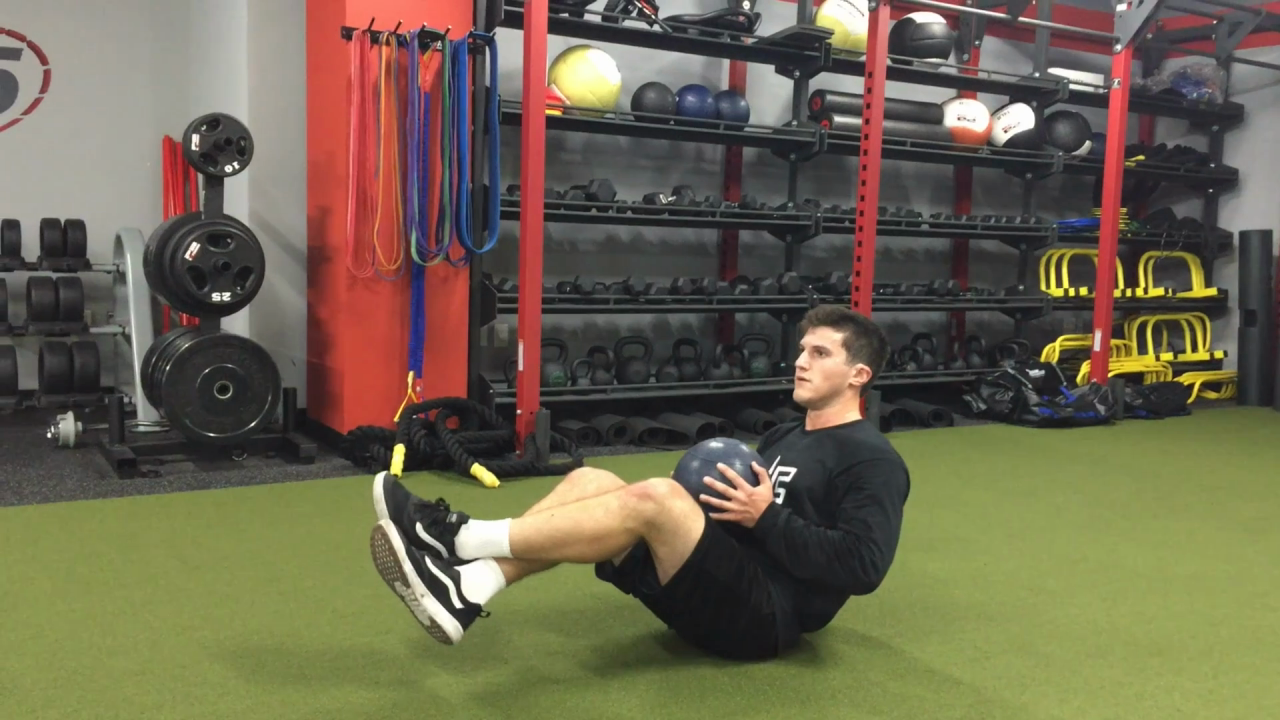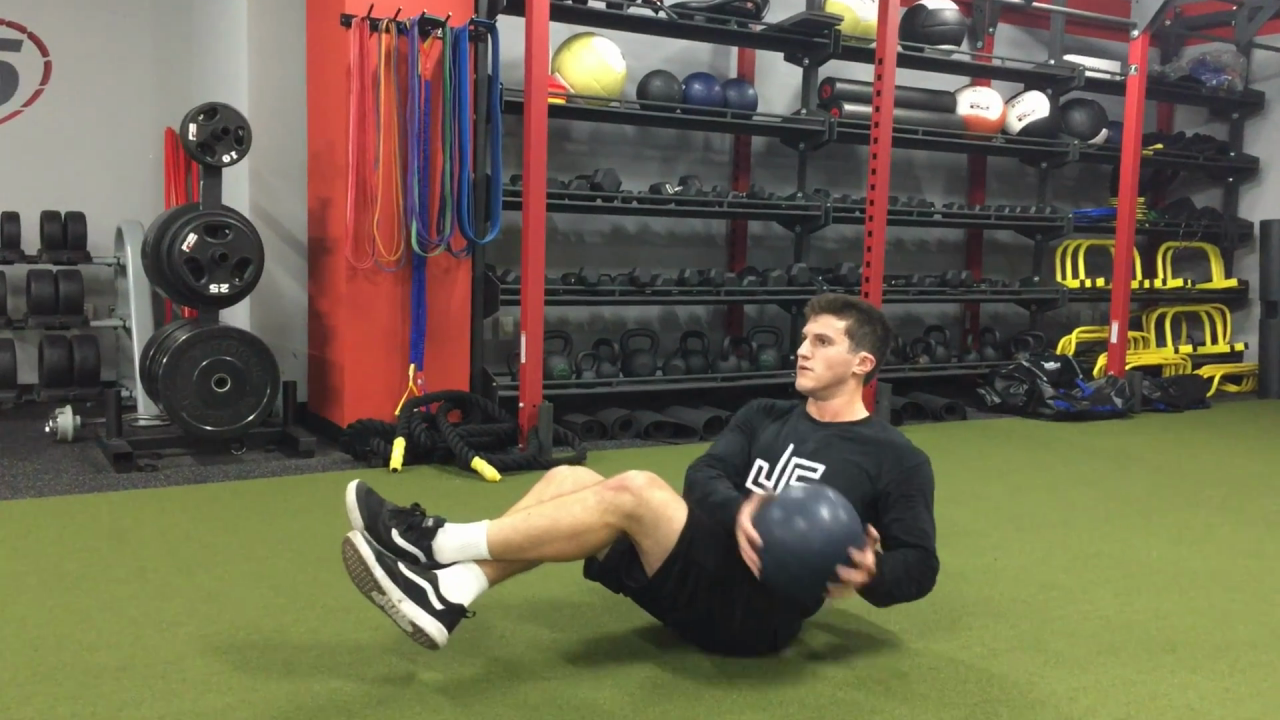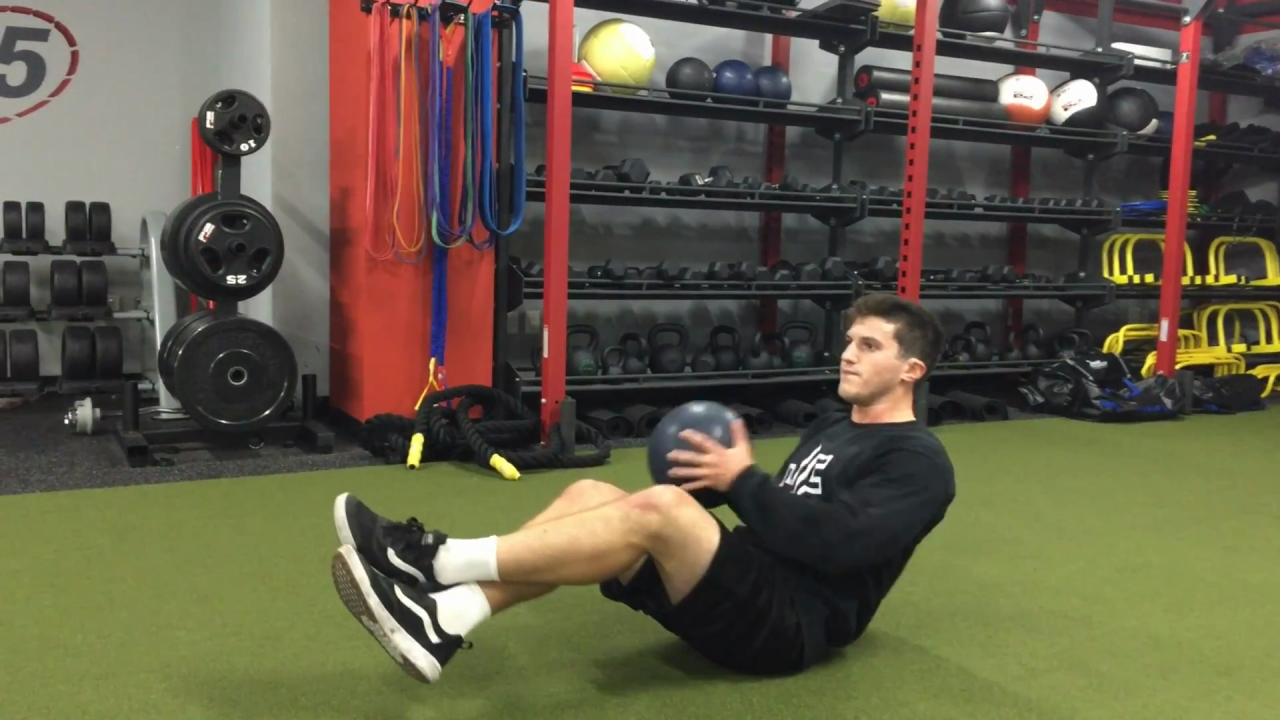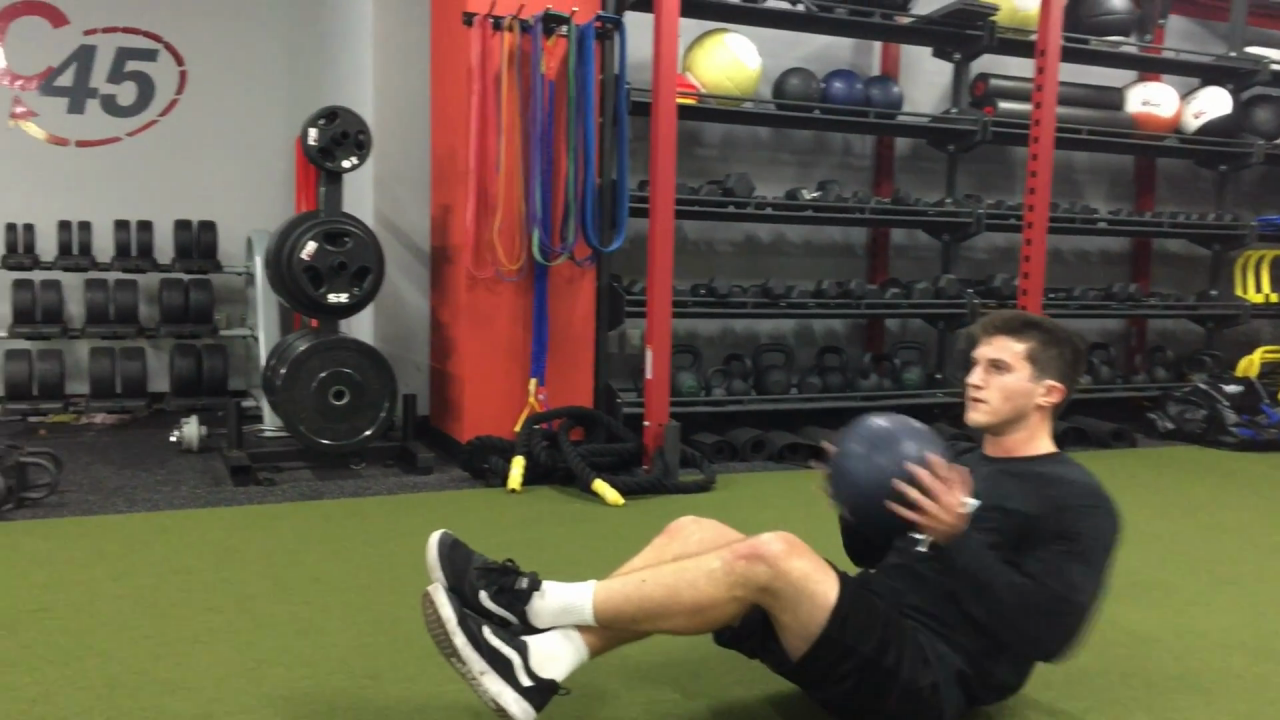
dt=1s
person 1, frame 1
left shoulder: (872, 461)
right shoulder: (784, 437)
left elbow: (862, 566)
left wrist: (767, 518)
right wrist: (711, 503)
left hip: (762, 614)
right hip: (714, 586)
left knee: (656, 496)
right knee: (590, 481)
left ankle: (465, 538)
right ankle: (465, 590)
person 1, frame 2
left shoulder: (895, 461)
right shoulder: (767, 417)
left elbow: (919, 567)
right elbow: (704, 474)
left wrist: (871, 574)
right wrist: (738, 510)
left hip: (758, 607)
right hip: (709, 569)
left knee: (636, 489)
right knee: (571, 479)
left ankle: (444, 542)
right ankle: (447, 594)
person 1, frame 3
left shoulder: (918, 460)
right shoulder: (833, 428)
left elbow: (840, 545)
left wrist: (749, 479)
right wrist: (733, 477)
left hip: (789, 623)
right hip: (743, 586)
left knee: (660, 506)
right knee: (591, 495)
left ankle: (447, 561)
right ankle: (442, 620)
person 1, frame 4
left shoulder: (1074, 501)
right shoulder: (967, 463)
left elbow: (1046, 633)
left wrist: (956, 538)
right hip: (873, 626)
left knee: (772, 554)
right knee: (693, 533)
left ankle: (541, 603)
right ankle: (540, 663)
